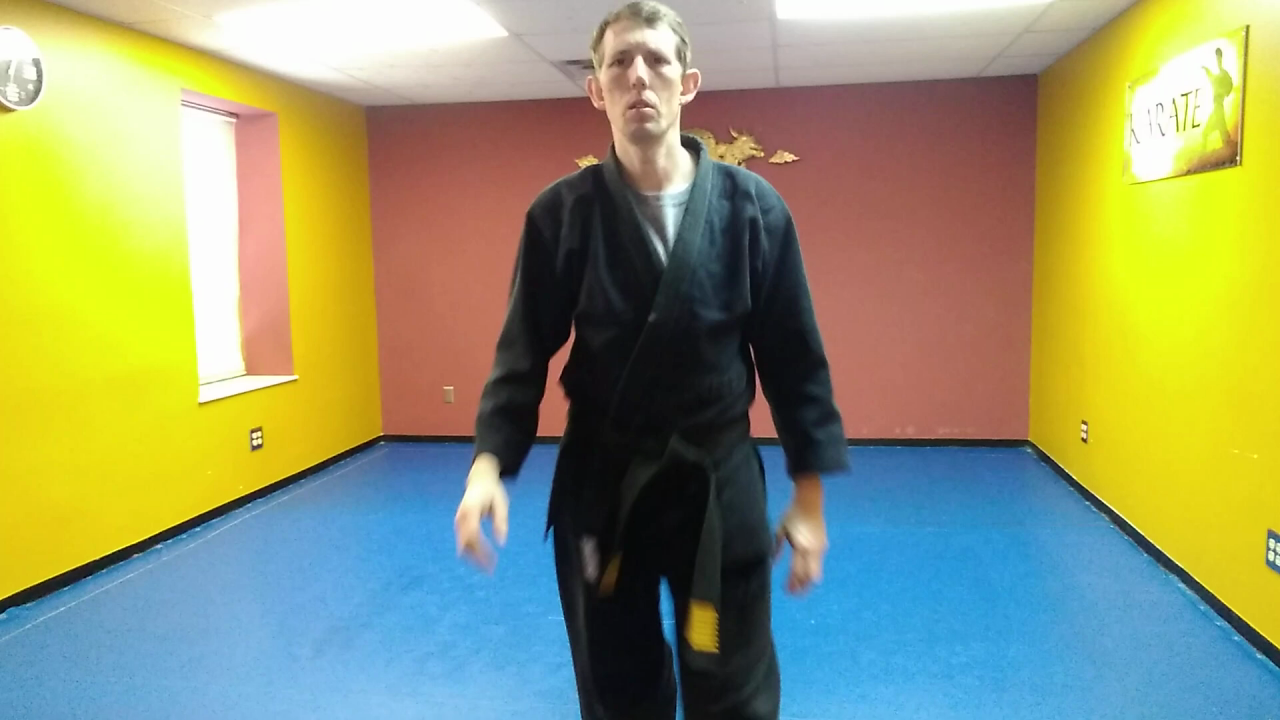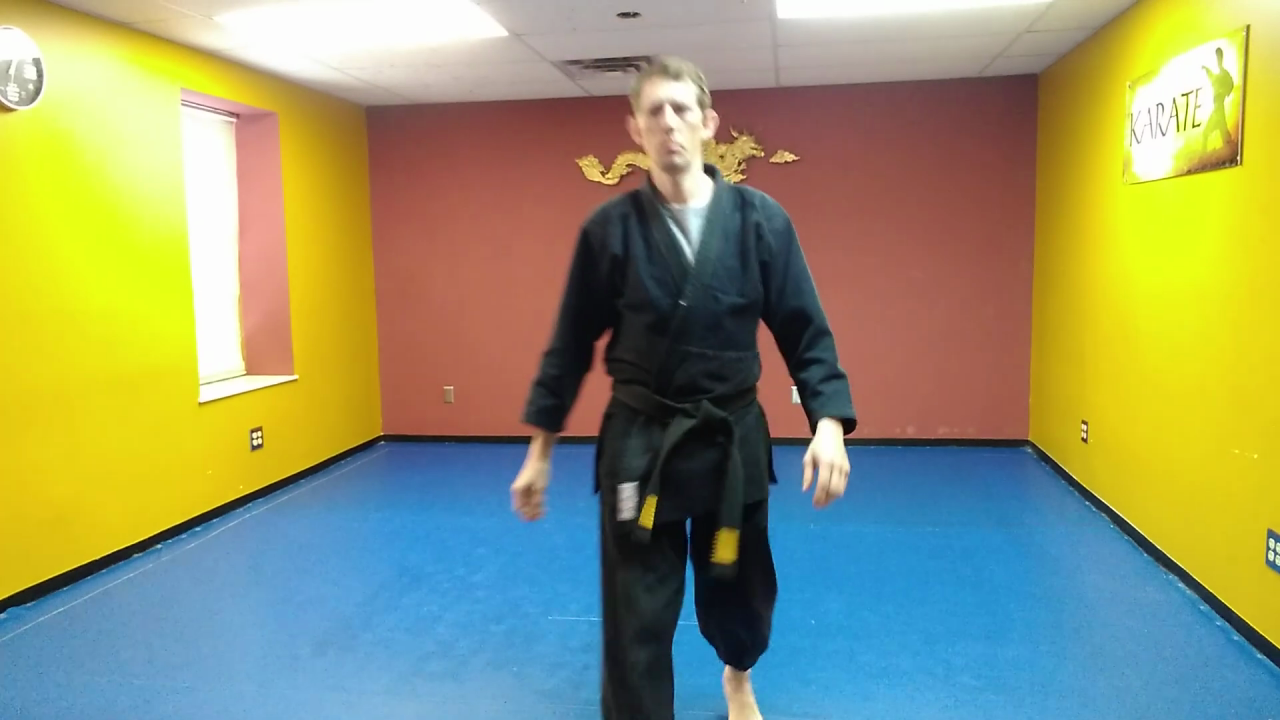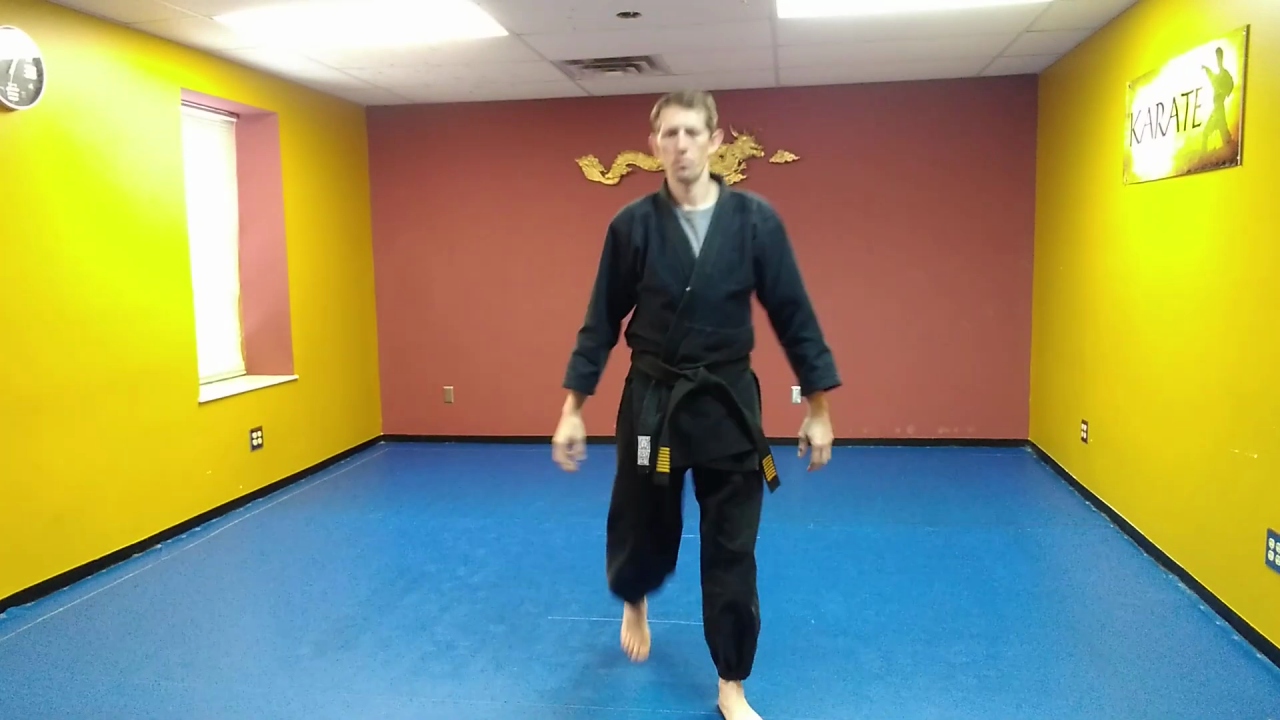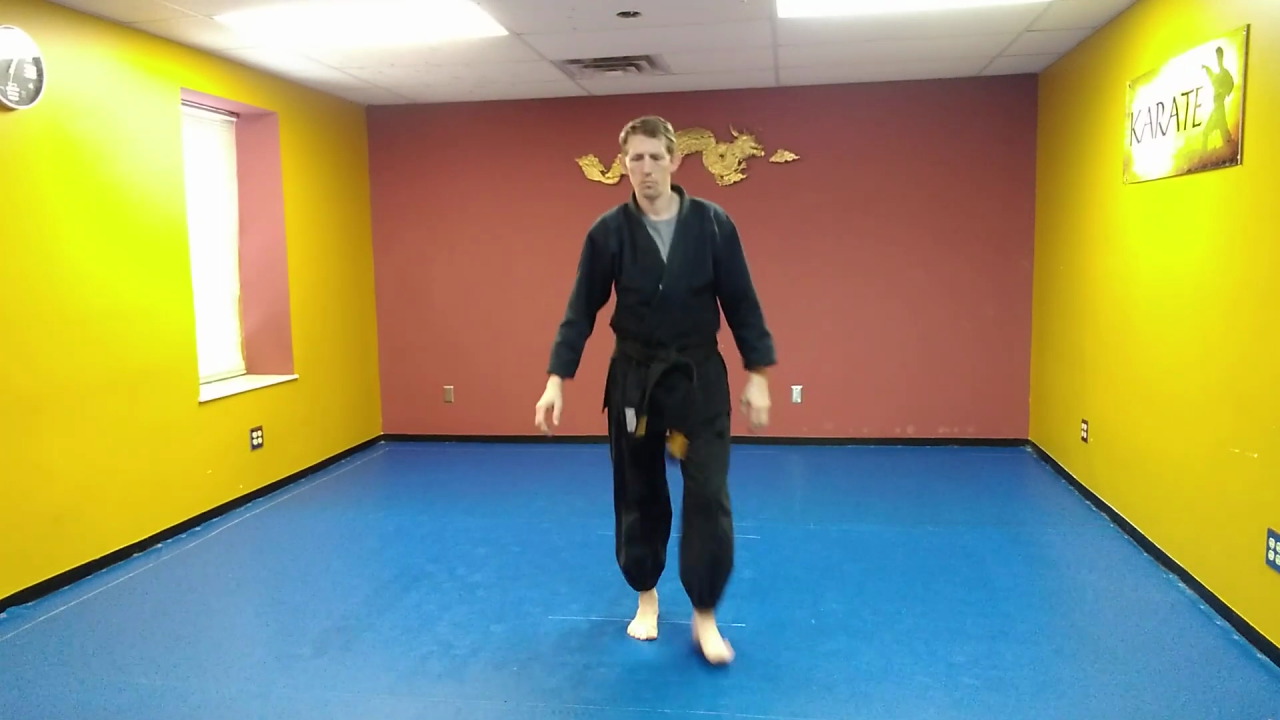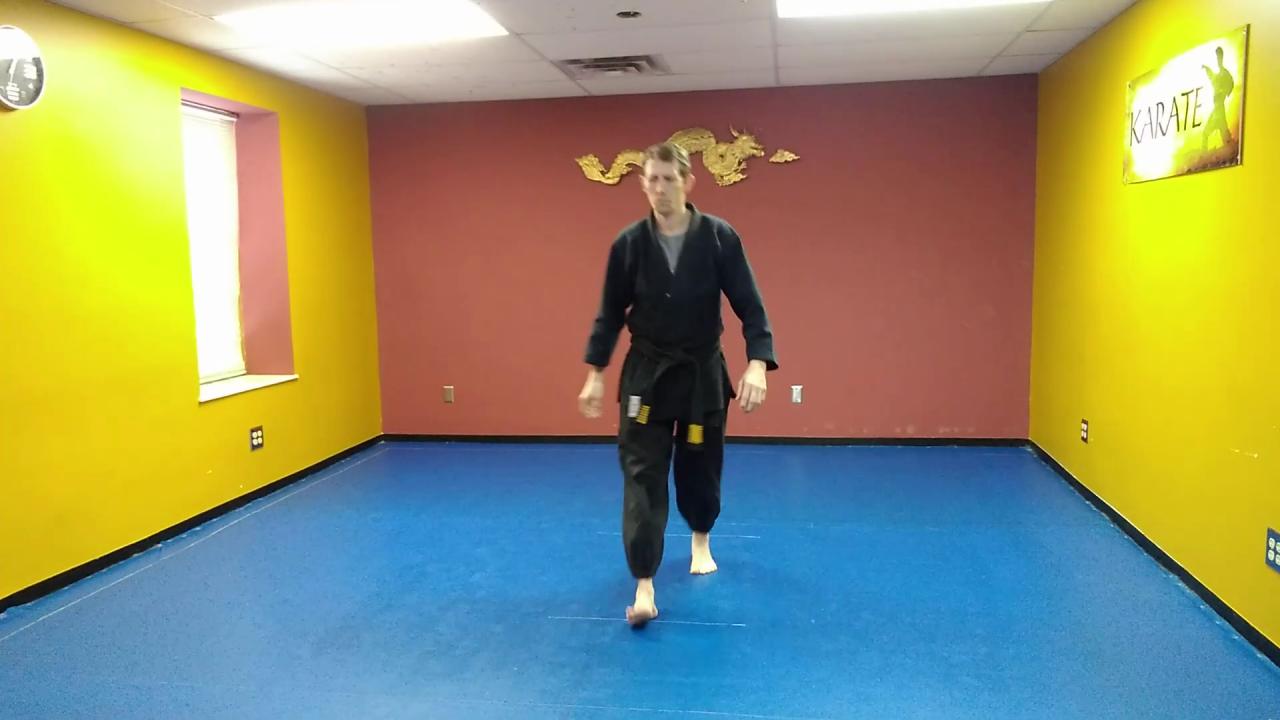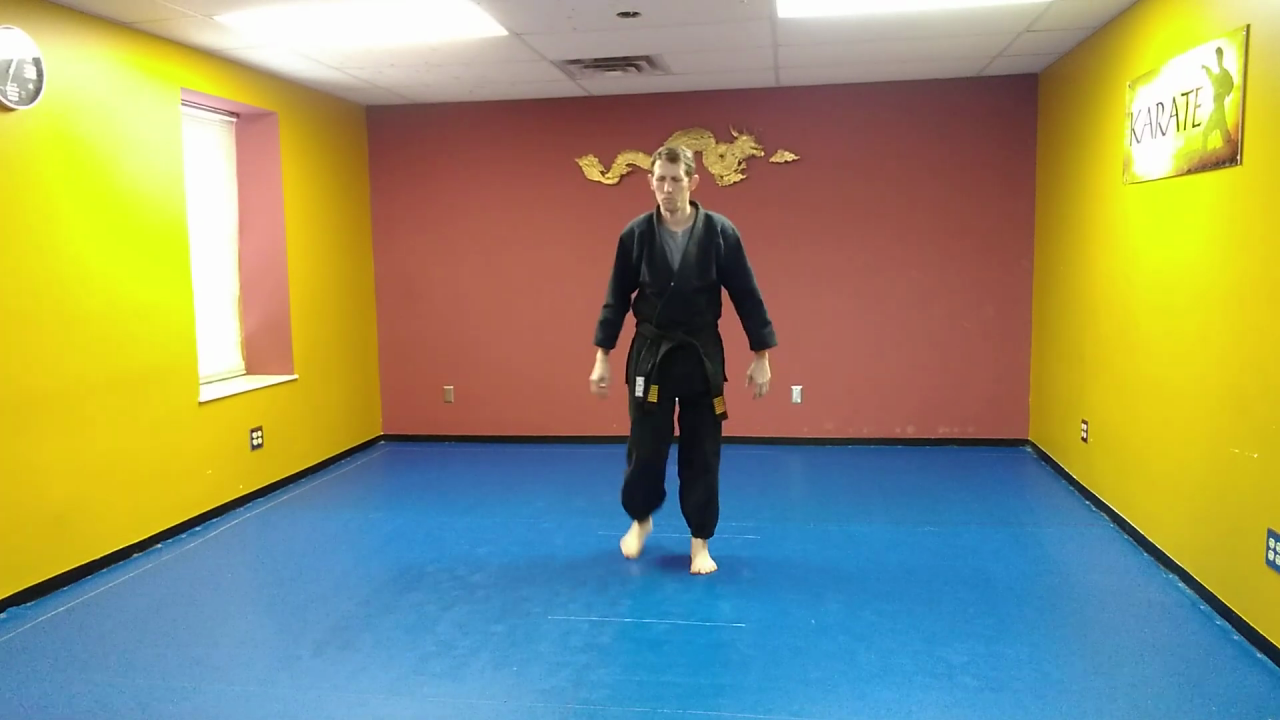
dt=0.4s
person 1, frame 1
left shoulder: (753, 207)
right shoulder: (560, 213)
left elbow: (796, 362)
right elbow: (523, 357)
left wrist: (810, 500)
right wrist: (490, 467)
left hip: (719, 484)
right hip: (599, 485)
person 1, frame 2
left shoulder: (760, 218)
right shoulder: (609, 227)
left elbow: (805, 331)
right elbow: (572, 341)
left wrist: (828, 423)
right wrist: (539, 448)
left hip: (732, 437)
right hip: (638, 440)
left knee: (740, 591)
right knee: (637, 623)
person 1, frame 3
left shoulder: (755, 218)
right shoulder: (632, 223)
left elbow: (793, 315)
right elbow: (601, 319)
left wrist: (818, 406)
right wrist: (573, 407)
left hip: (729, 399)
right hip: (653, 398)
left knee: (732, 550)
right knee: (643, 532)
right ankle: (634, 608)
person 1, frame 4
left shoulder: (713, 223)
right shoulder: (609, 231)
left elbow: (742, 304)
right elbow: (581, 311)
left wrist: (758, 374)
right wrist: (557, 382)
left hip: (699, 374)
right hip: (635, 376)
left knee: (708, 498)
right knee: (638, 495)
left ankle: (705, 614)
right ankle: (647, 597)
person 1, frame 5
left shoulder: (719, 237)
right shoulder: (629, 242)
left elbow: (749, 305)
right elbow: (610, 312)
left wrist: (757, 364)
right wrist: (594, 374)
left hip: (702, 370)
right hip: (646, 371)
left knee: (700, 470)
right knee: (642, 478)
left ankle: (701, 539)
right ankle: (644, 591)
person 1, frame 6
left shoulder: (720, 232)
right shoulder: (635, 234)
left elbow: (747, 297)
right elbow: (616, 298)
left wrist: (761, 356)
right wrist: (602, 356)
left hip: (701, 354)
right hip: (650, 353)
left knee: (701, 454)
right knee: (645, 451)
left ankle: (700, 543)
right ankle: (640, 523)
